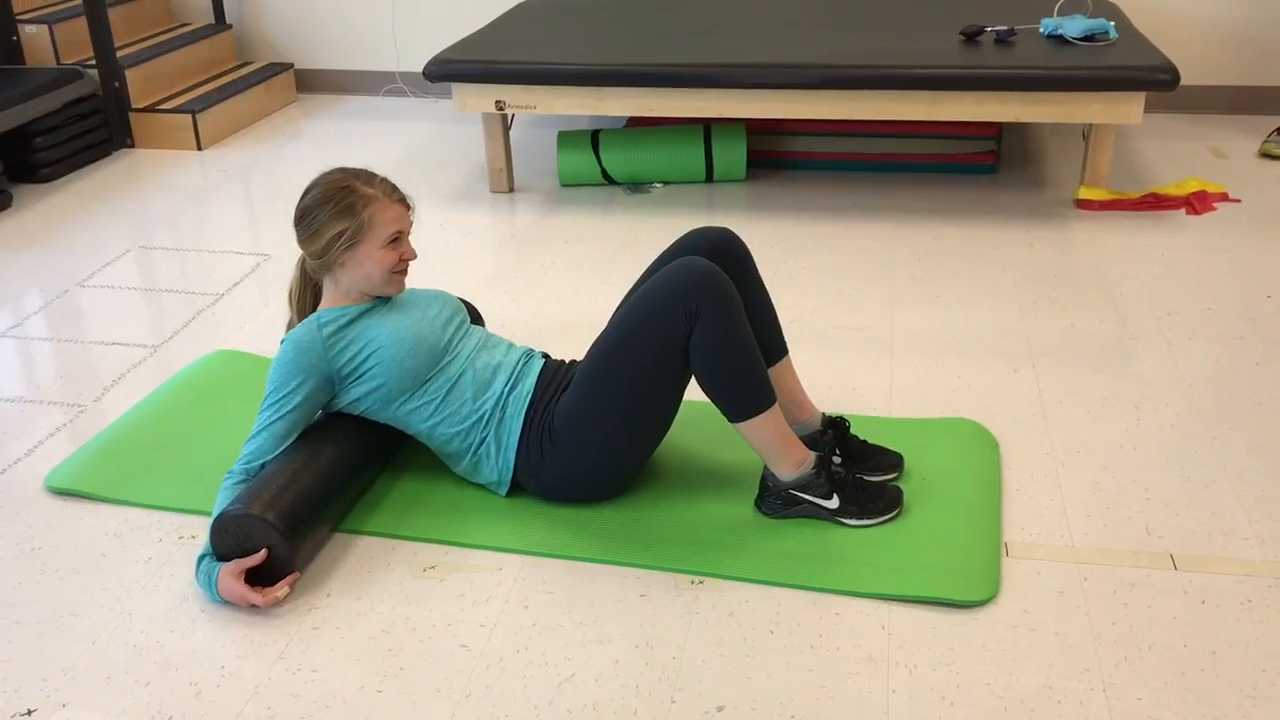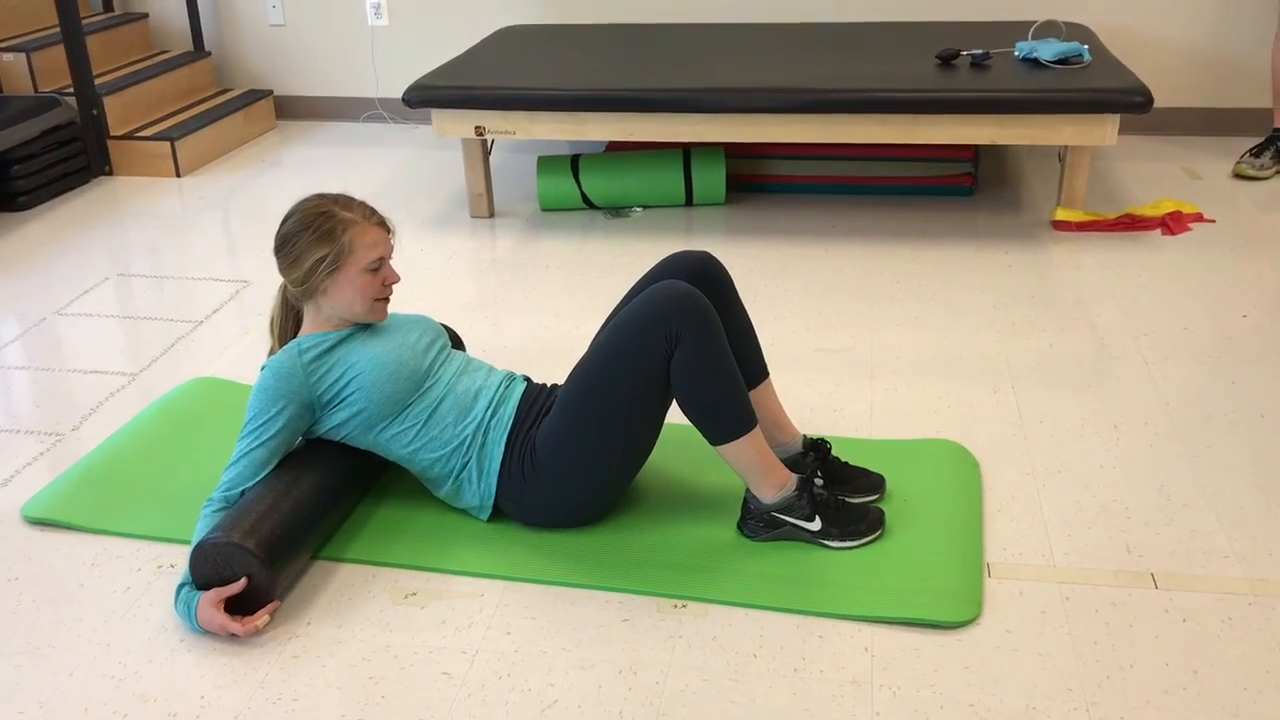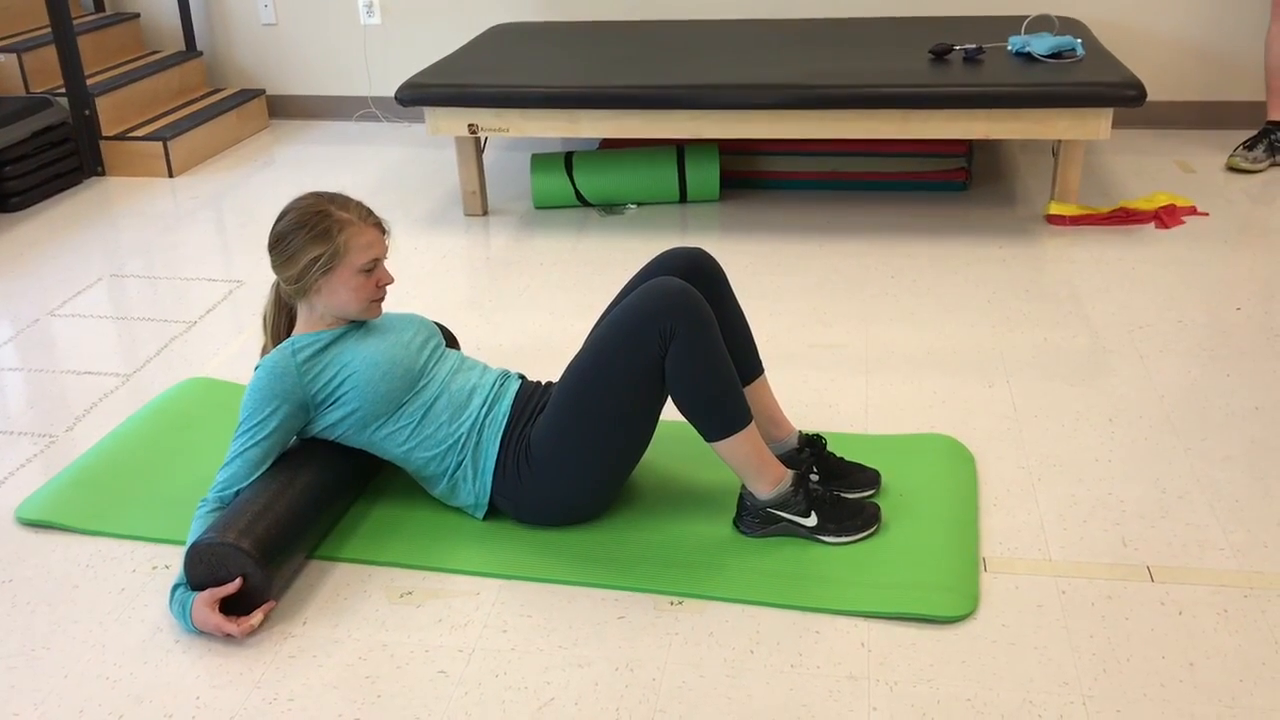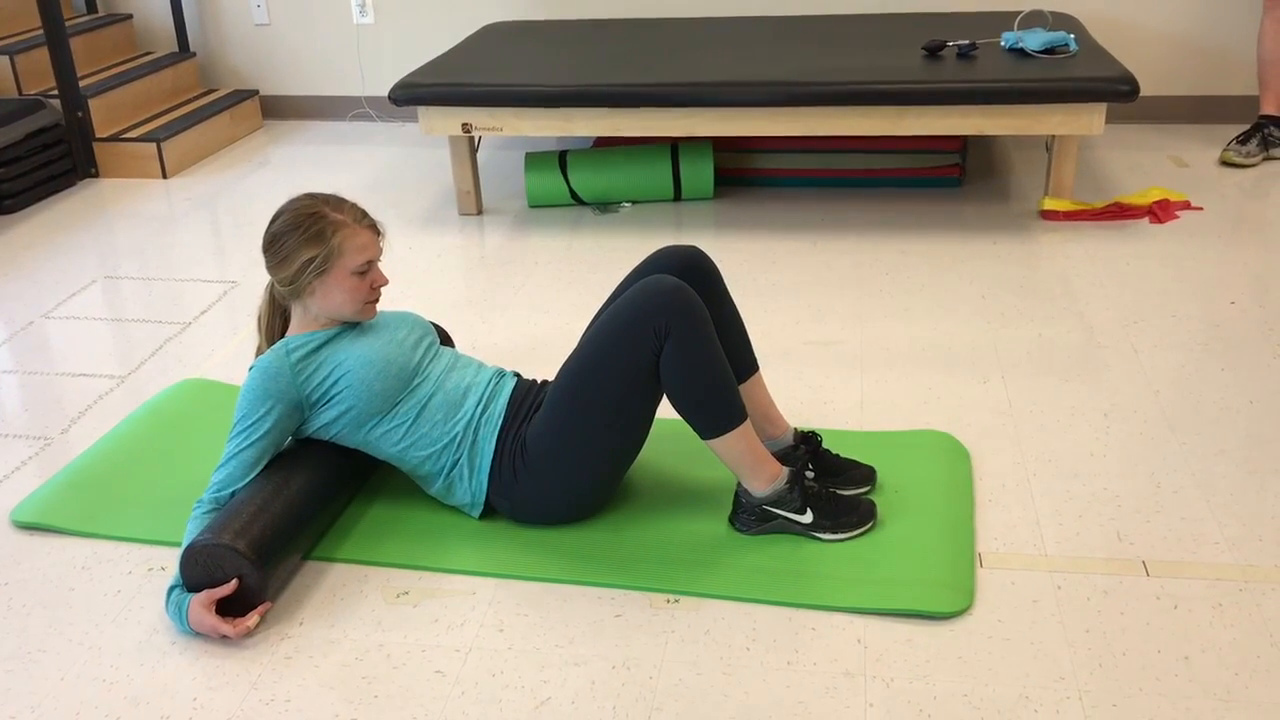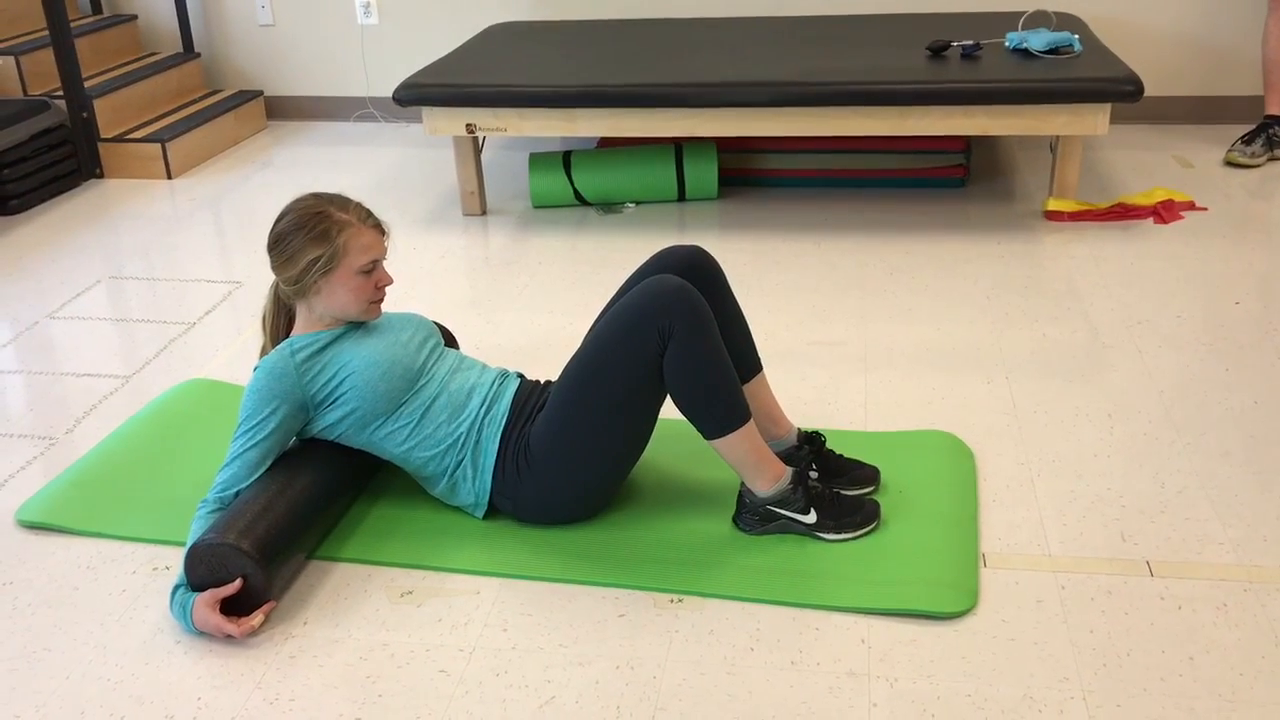
dt=1s
person 1, frame 1
left shoulder: (396, 300)
right shoulder: (314, 347)
right elbow: (253, 467)
right wrist: (218, 562)
left hip: (565, 395)
right hip: (558, 452)
left knee: (713, 247)
right knee: (695, 287)
left ankle: (810, 431)
right ankle: (795, 478)
person 1, frame 2
left shoulder: (381, 325)
right shoulder: (294, 374)
right elbow: (231, 494)
right wrist: (196, 592)
left hip: (547, 419)
right hip: (542, 477)
left knee: (693, 271)
right knee: (676, 310)
left ankle: (793, 453)
right ankle: (778, 500)
person 1, frame 3
left shoulder: (376, 323)
right shoulder: (288, 373)
right elbow: (226, 495)
right wrist: (192, 592)
left hip: (542, 416)
right hip: (538, 474)
left knee: (686, 267)
right knee: (671, 307)
left ankle: (787, 447)
right ankle: (773, 495)
person 1, frame 4
left shoulder: (369, 323)
right shoulder: (282, 374)
right elbow: (221, 495)
right wrist: (186, 593)
left hip: (537, 414)
right hip: (532, 473)
left knee: (681, 265)
right knee: (665, 305)
left ankle: (781, 445)
right ankle: (768, 493)
person 1, frame 5
left shoulder: (372, 324)
right shoulder: (288, 373)
right elbow: (226, 495)
right wrist: (191, 593)
left hip: (542, 417)
right hip: (536, 474)
left knee: (685, 266)
right knee: (668, 306)
left ankle: (786, 447)
right ankle: (773, 494)
